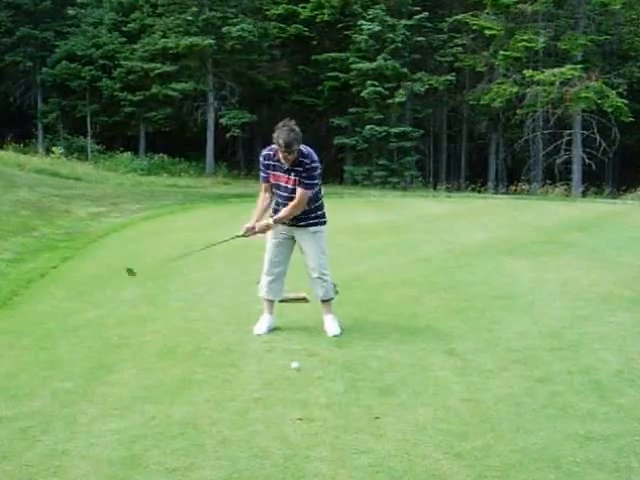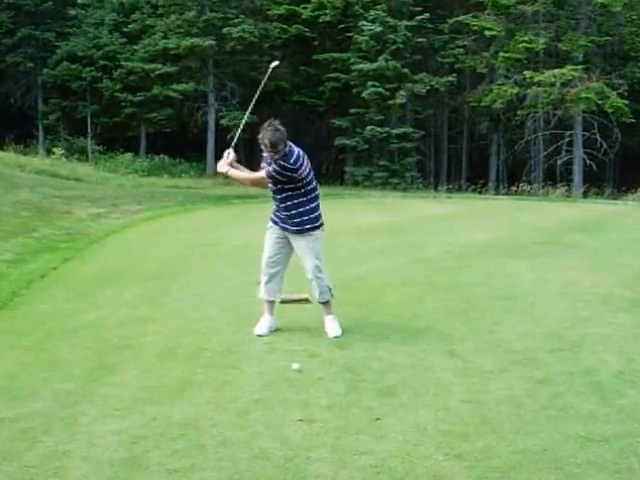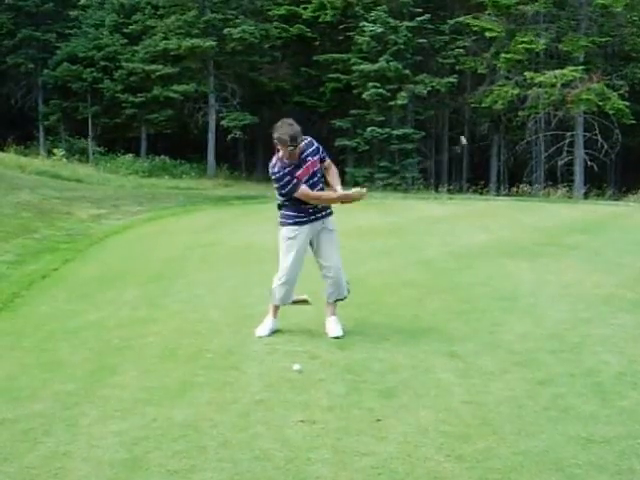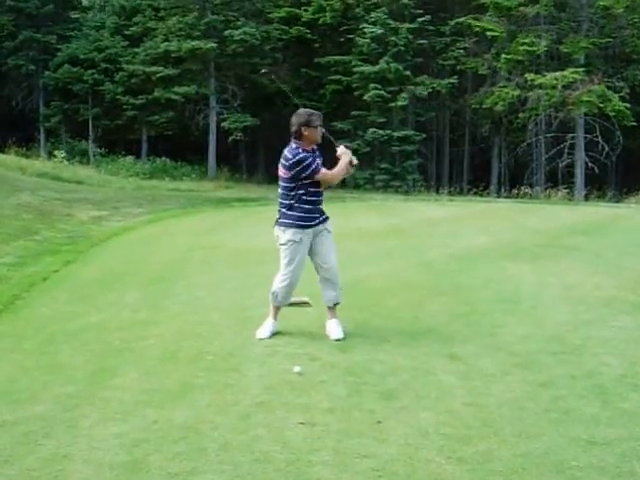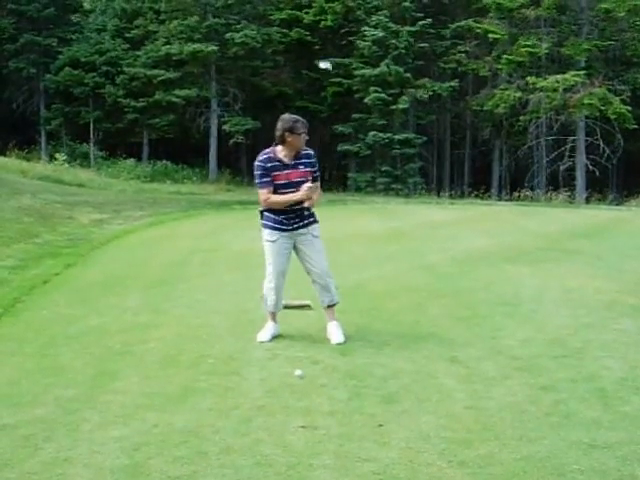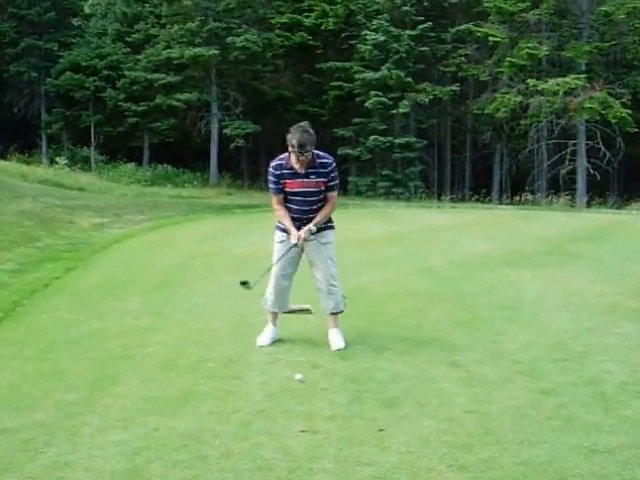
dt=0.5s
person 1, frame 1
left shoulder: (310, 161)
right shoulder: (266, 156)
left elbow: (300, 202)
right elbow: (266, 192)
left wrist: (271, 223)
right wrist: (255, 220)
left hip: (310, 222)
right hip: (278, 220)
left knee: (318, 268)
right knee: (272, 267)
left ankle: (328, 315)
right ankle: (267, 315)
person 1, frame 2
left shoulder: (291, 161)
right shoulder: (270, 153)
left elbow: (258, 180)
right elbow: (261, 179)
left wrist: (227, 169)
right wrist: (234, 165)
left hip: (305, 224)
right hip: (279, 222)
left knee: (315, 269)
right knee: (270, 266)
left ankle: (329, 316)
right ankle: (268, 316)
person 1, frame 3
left shoulder: (310, 144)
right shoulder: (278, 169)
left elbow: (329, 167)
right elbow: (311, 197)
left wrist: (339, 191)
right wrist: (345, 196)
left hip: (322, 218)
right hip: (294, 224)
left knee: (332, 266)
right knee: (287, 271)
left ankle: (331, 316)
right ankle: (271, 318)
person 1, frame 4
left shoulder: (311, 151)
right shoulder: (295, 155)
left elbow: (326, 180)
right elbow: (330, 179)
left wrist: (346, 162)
right wrist: (344, 160)
left hip: (319, 223)
right hip: (294, 227)
left knee: (329, 269)
right knee: (288, 274)
left ankle: (332, 319)
right ankle: (272, 319)
person 1, frame 5
left shoulder: (309, 156)
right shoulder: (264, 160)
left elbow: (315, 189)
right elbow: (266, 200)
left wrist: (312, 198)
right wrist: (298, 196)
left hip: (306, 226)
right hip: (276, 229)
left knee: (321, 272)
right knee: (274, 276)
left ankle: (332, 322)
right ankle: (272, 323)
person 1, frame 6
left shoulder: (327, 164)
right shoulder: (277, 166)
left elbow: (331, 202)
right elbow: (277, 205)
left wrist: (310, 229)
right wrist: (292, 231)
left hip: (320, 231)
right hip: (286, 231)
left knee: (327, 278)
right knee: (279, 278)
left ankle: (334, 328)
right ankle: (272, 326)
